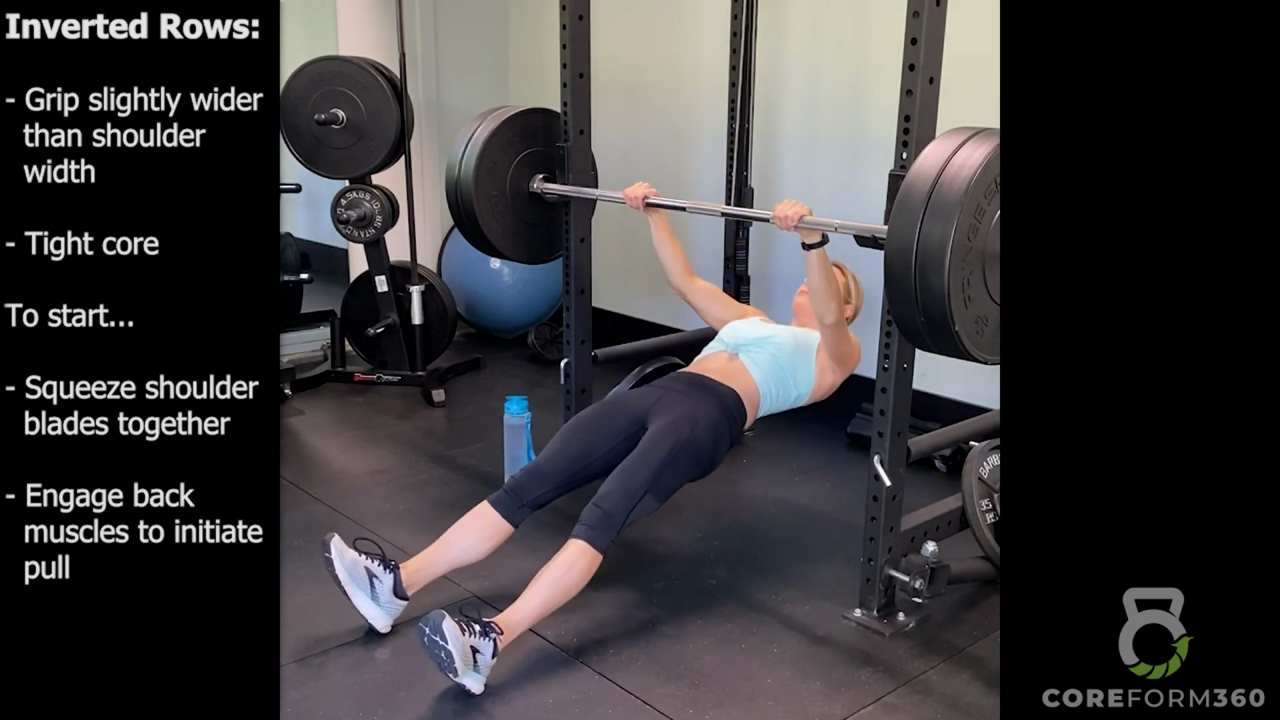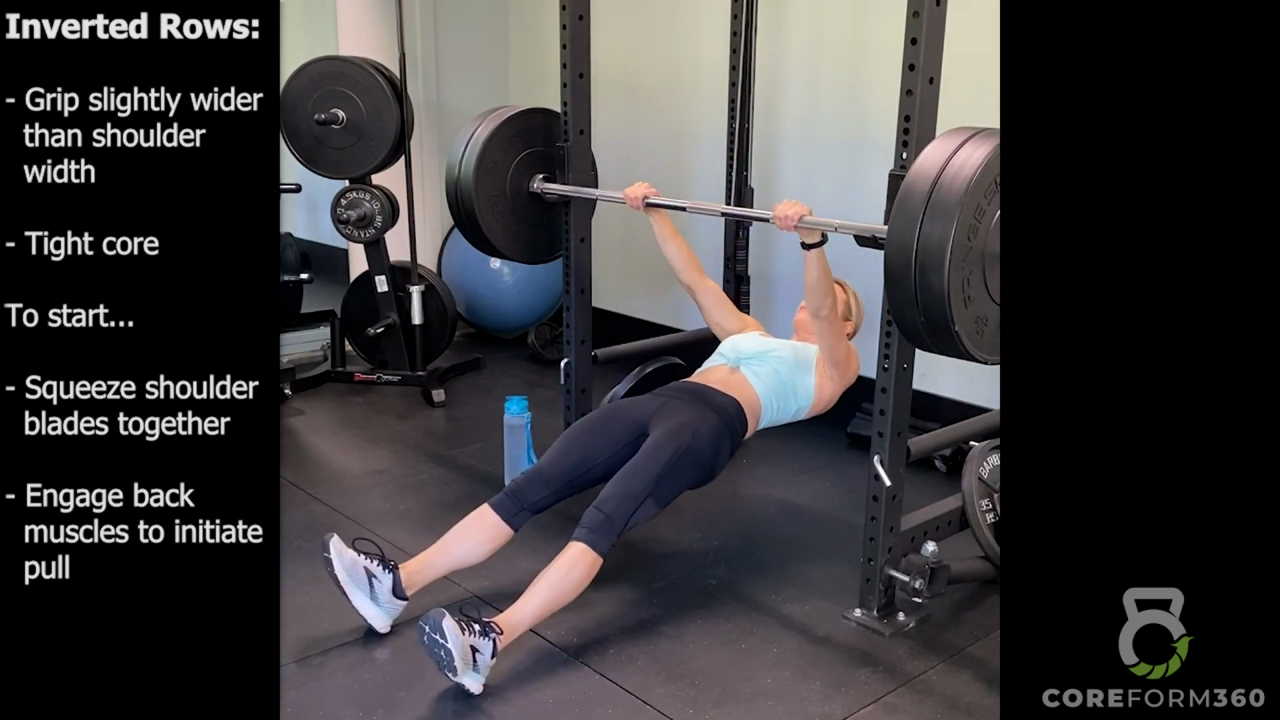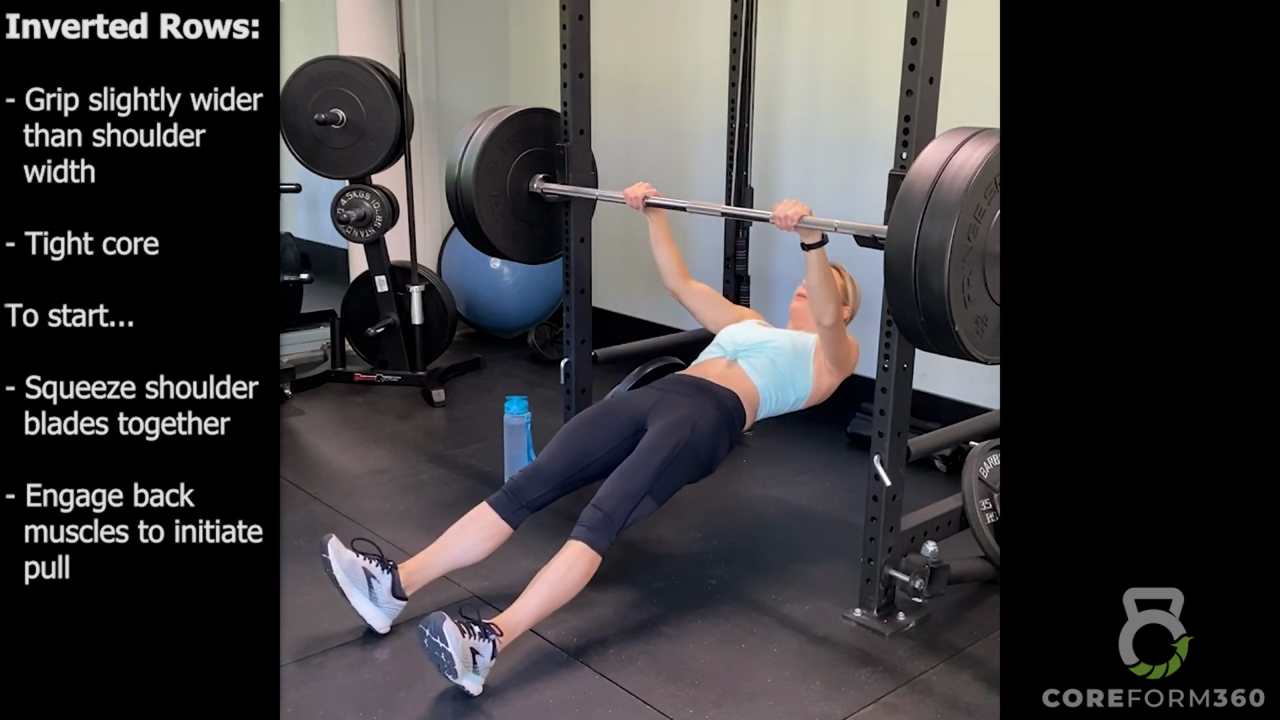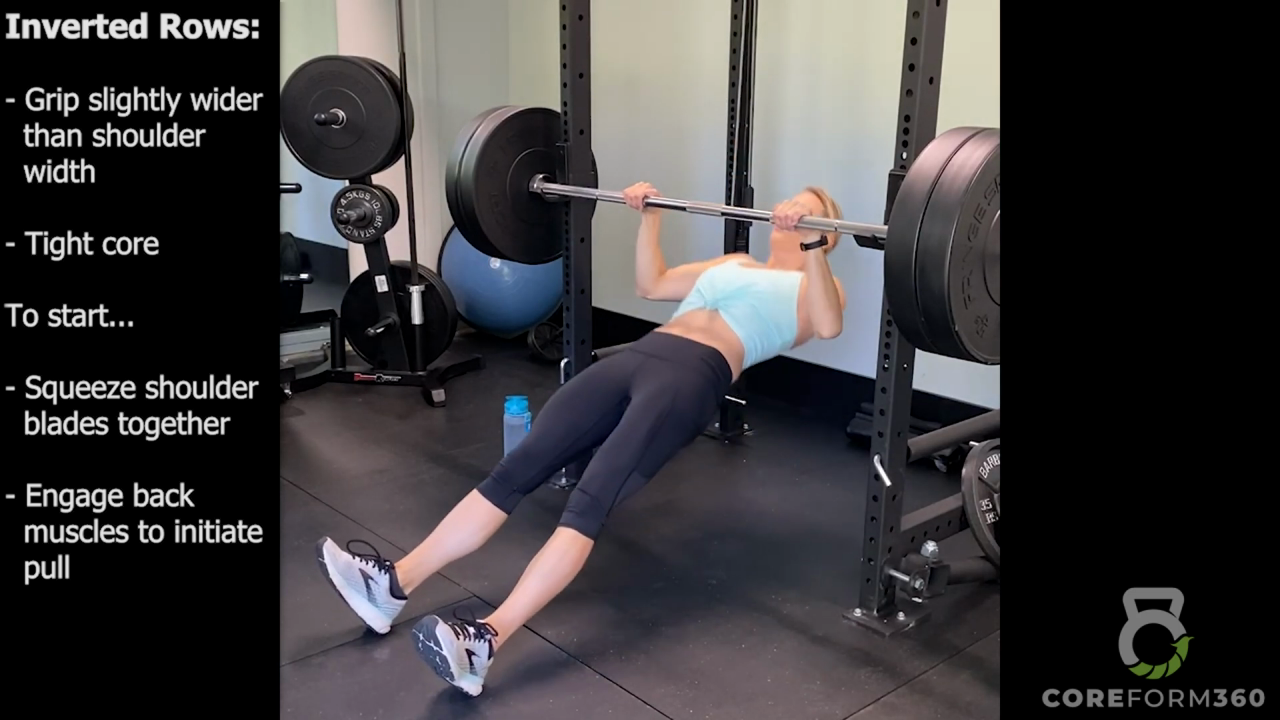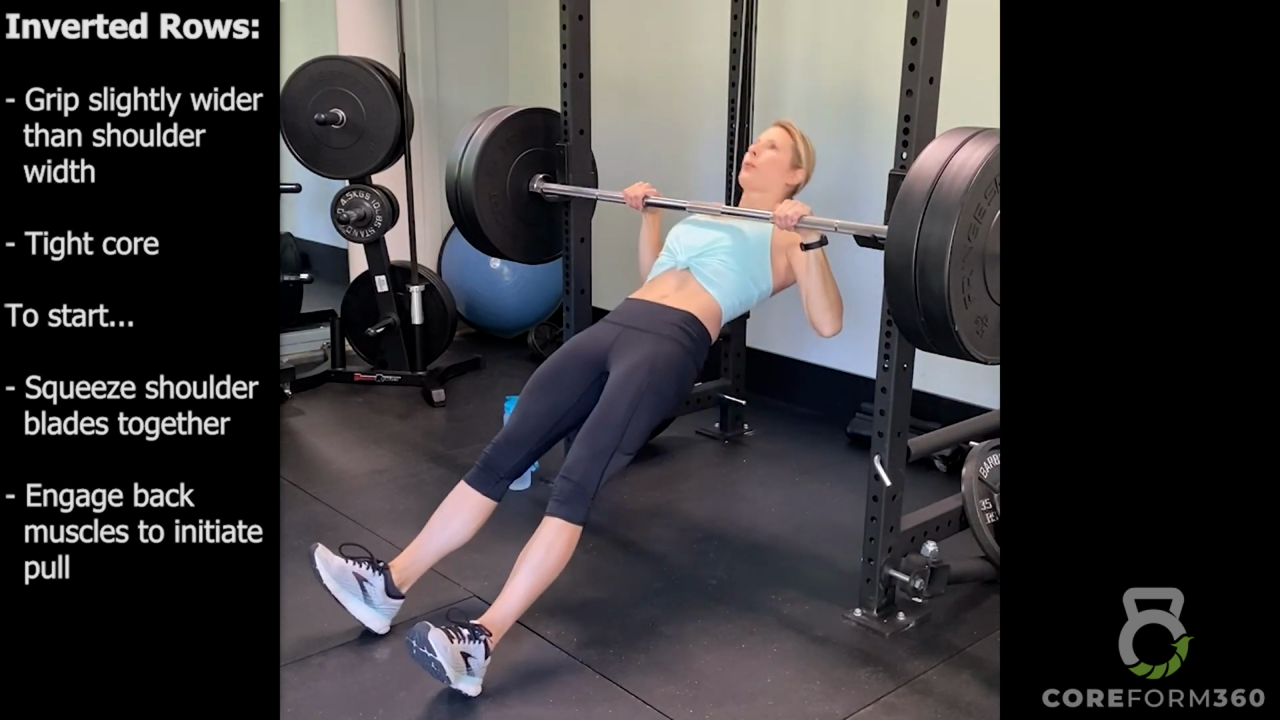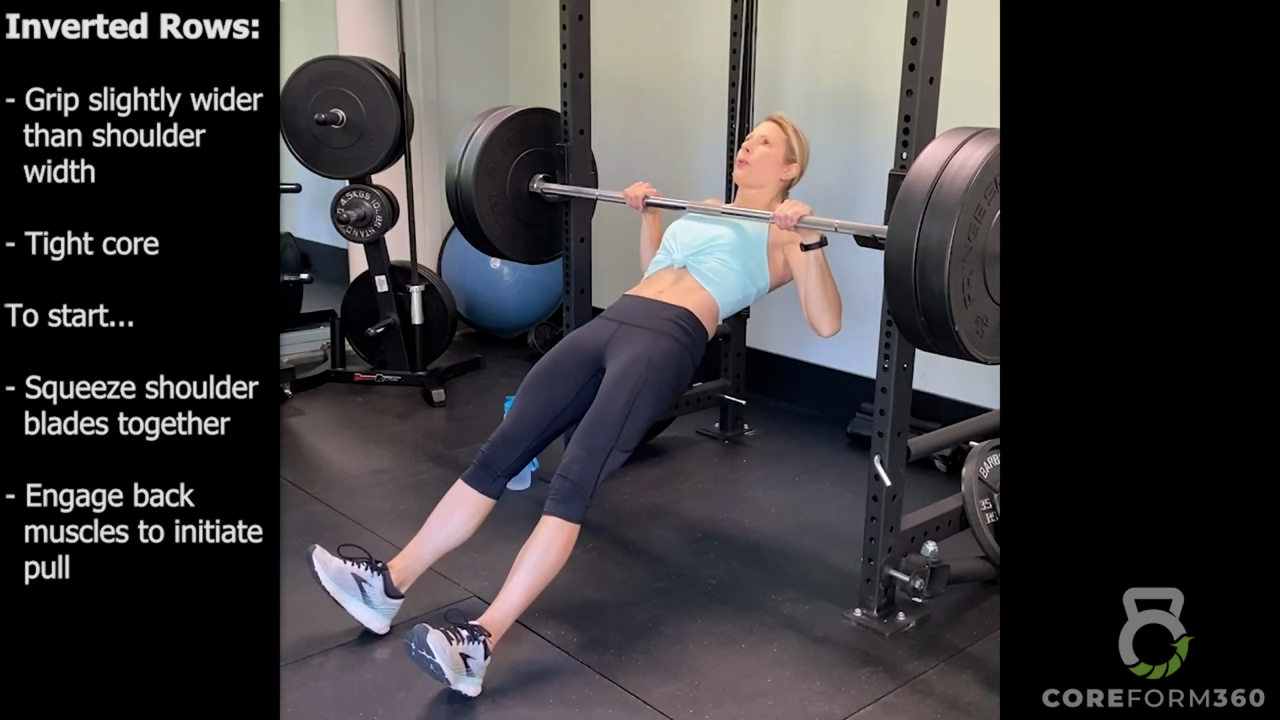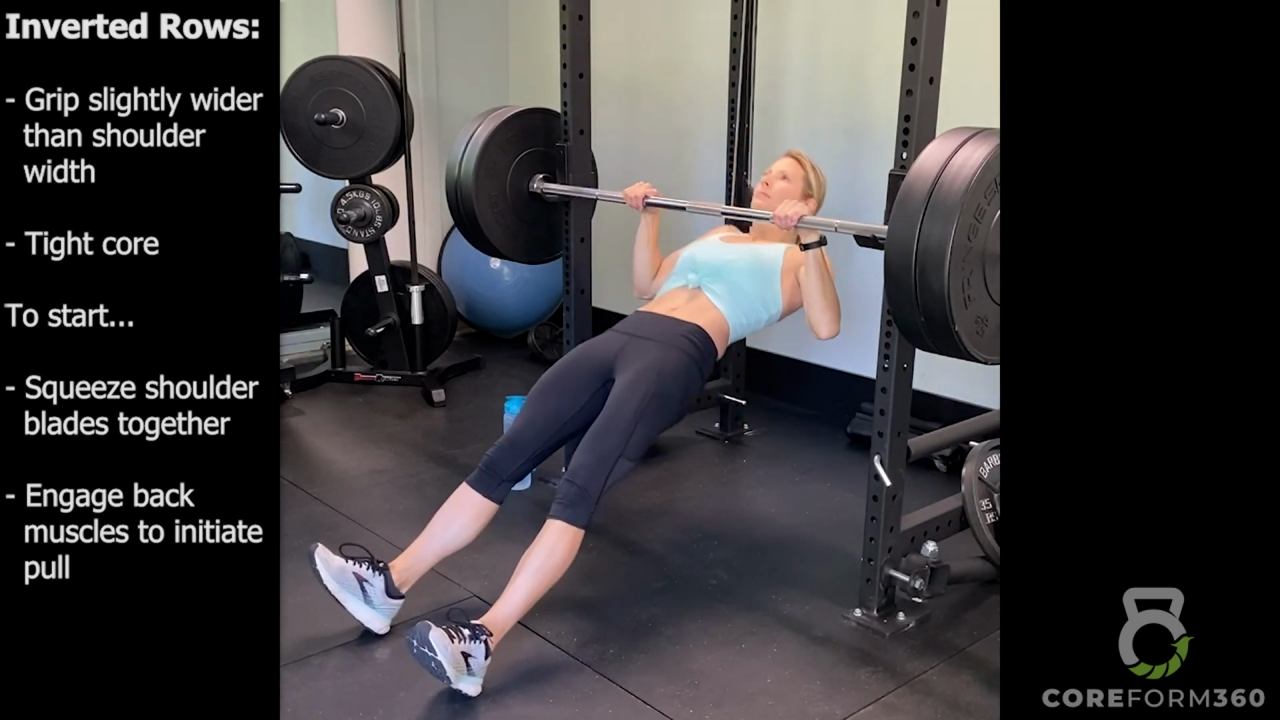
dt=0.3s
person 1, frame 1
left shoulder: (834, 354)
right shoulder: (753, 321)
left elbow: (828, 318)
right elbow: (683, 281)
left wrist: (813, 241)
right wrist: (654, 215)
left hip: (707, 416)
right hip: (658, 393)
left knee: (601, 519)
right knee: (527, 485)
left ankle: (490, 640)
right ankle: (397, 585)
person 1, frame 2
left shoulder: (834, 366)
right shoulder: (753, 334)
left elbow: (824, 308)
right elbow: (694, 279)
left wrist: (811, 240)
right wrist: (655, 213)
left hip: (709, 426)
right hip: (659, 402)
left knee: (601, 525)
right knee: (526, 491)
left ankle: (488, 641)
right ankle: (395, 585)
person 1, frame 3
left shoulder: (833, 356)
right shoulder: (750, 323)
left elbow: (826, 317)
right elbow: (680, 283)
left wrist: (812, 242)
right wrist: (653, 215)
left hip: (707, 417)
right hip: (657, 394)
left knee: (599, 521)
right knee: (526, 486)
left ankle: (489, 642)
right ankle: (396, 585)
person 1, frame 4
left shoulder: (812, 285)
right shoulder: (737, 262)
left elbow: (828, 326)
right elbow: (648, 285)
left wrist: (811, 239)
right wrist: (651, 216)
left hip: (690, 377)
right hip: (636, 357)
left knee: (589, 501)
right knee: (514, 472)
left ankle: (486, 640)
right ankle: (394, 583)
person 1, frame 5
left shoulder: (788, 238)
right shoulder: (712, 214)
left elbow: (828, 323)
left wrist: (809, 237)
right wrist: (648, 213)
left hip: (669, 343)
right hip: (613, 327)
left knee: (574, 485)
right knee: (500, 457)
left ankle: (479, 641)
right ankle: (389, 583)
person 1, frame 6
left shoulder: (784, 234)
right shoulder: (706, 211)
left elbow: (826, 323)
left wrist: (809, 238)
right wrist: (648, 212)
left hip: (665, 341)
right hip: (609, 324)
left knee: (572, 483)
right knee: (497, 456)
left ankle: (480, 641)
right ankle: (388, 584)
person 1, frame 7
left shoulder: (796, 260)
right shoulder: (721, 235)
left elbow: (826, 327)
left wrist: (808, 239)
right wrist: (648, 216)
left hip: (676, 355)
right hip: (620, 338)
left knee: (577, 489)
right knee: (502, 460)
left ankle: (481, 641)
right ankle: (390, 584)
